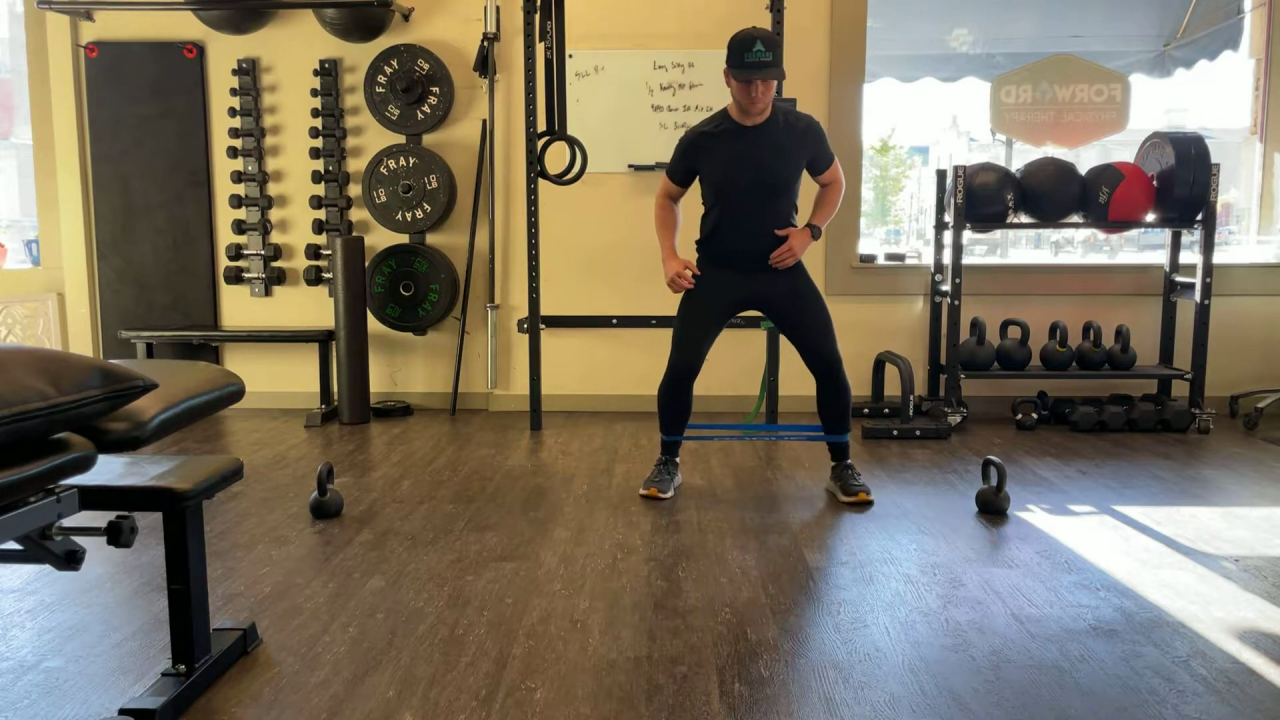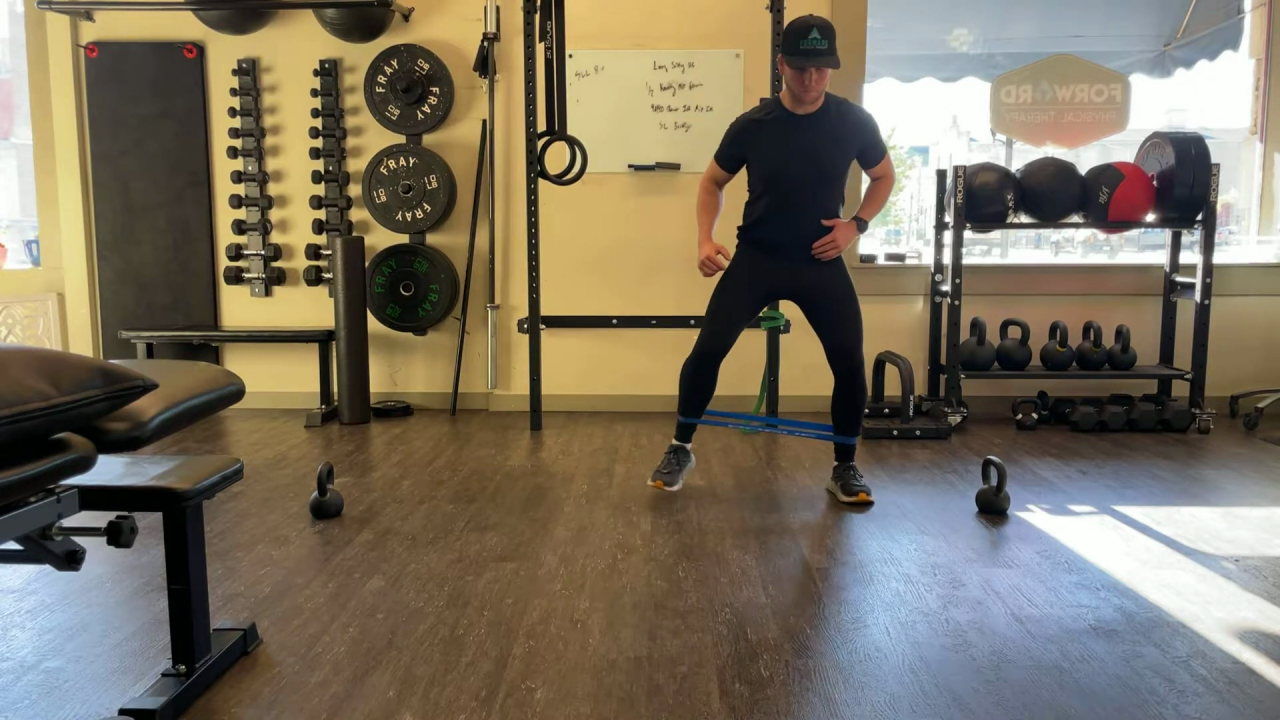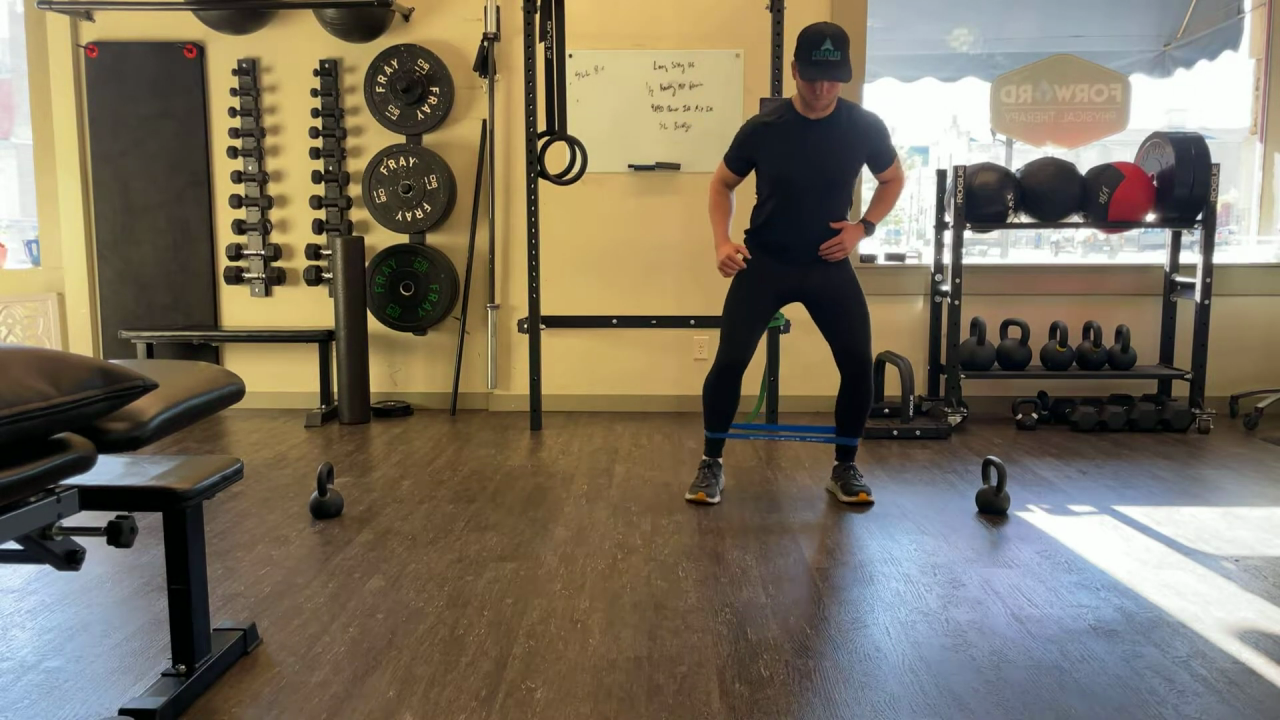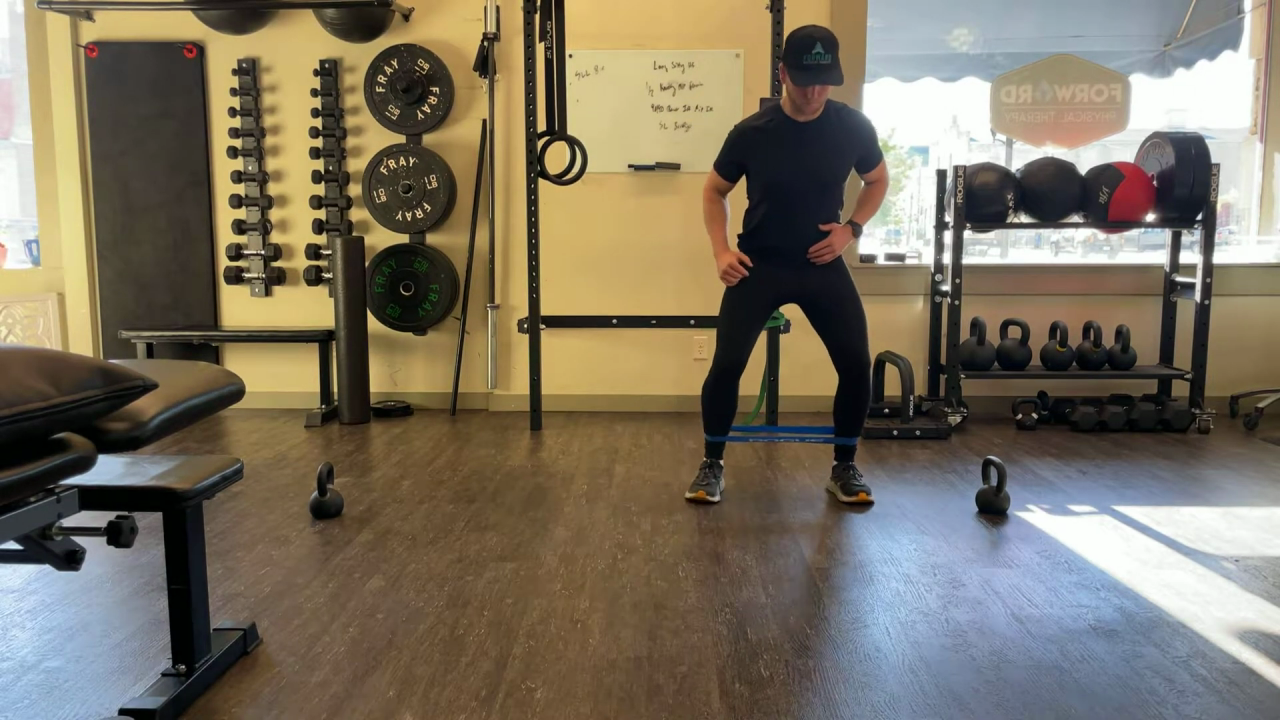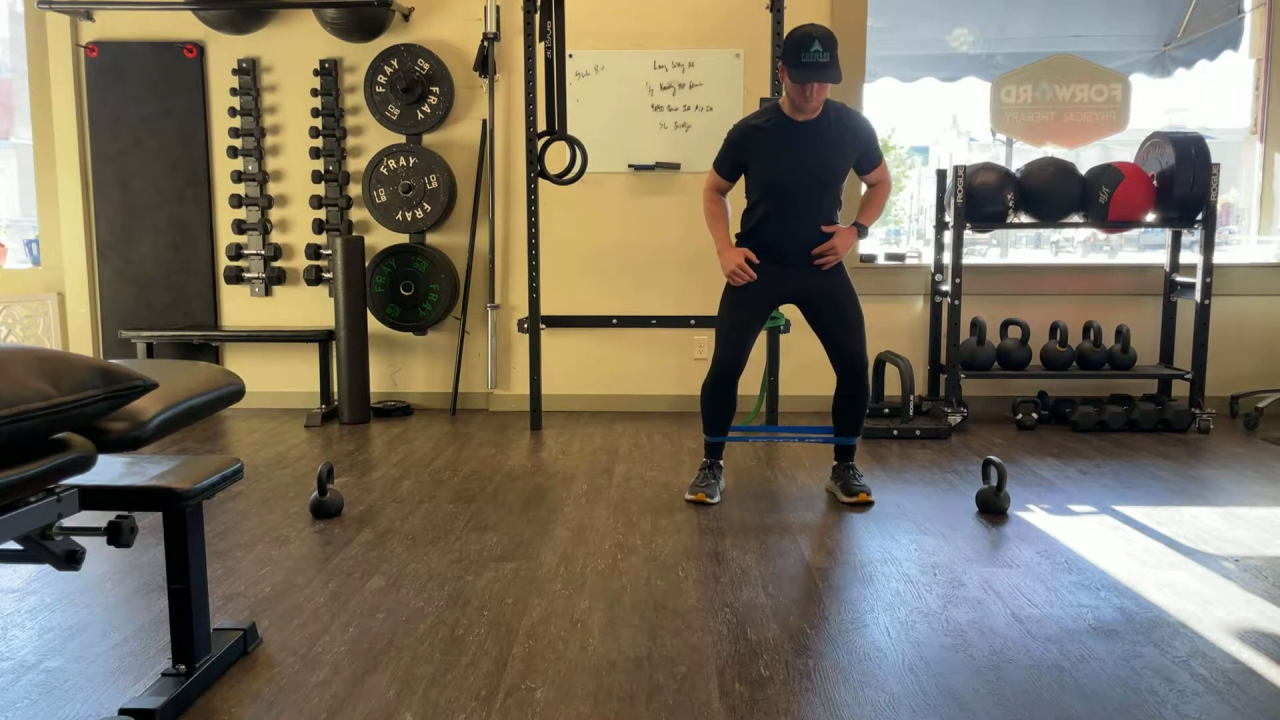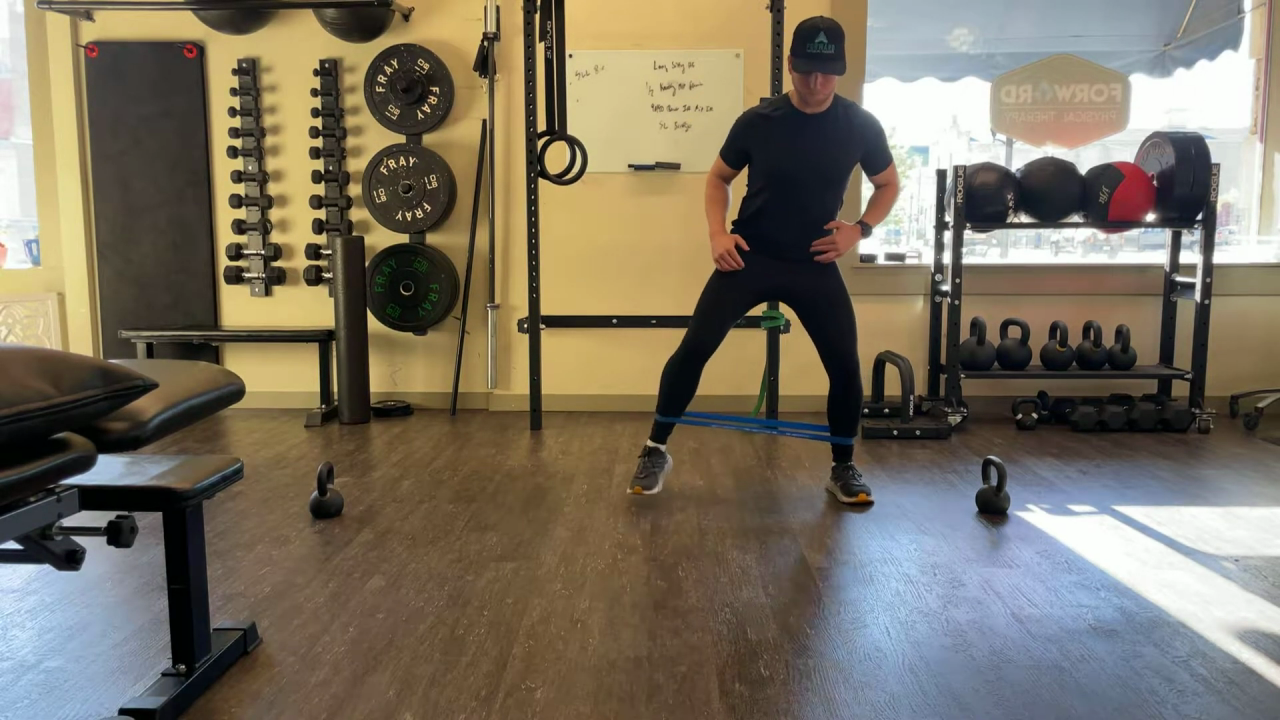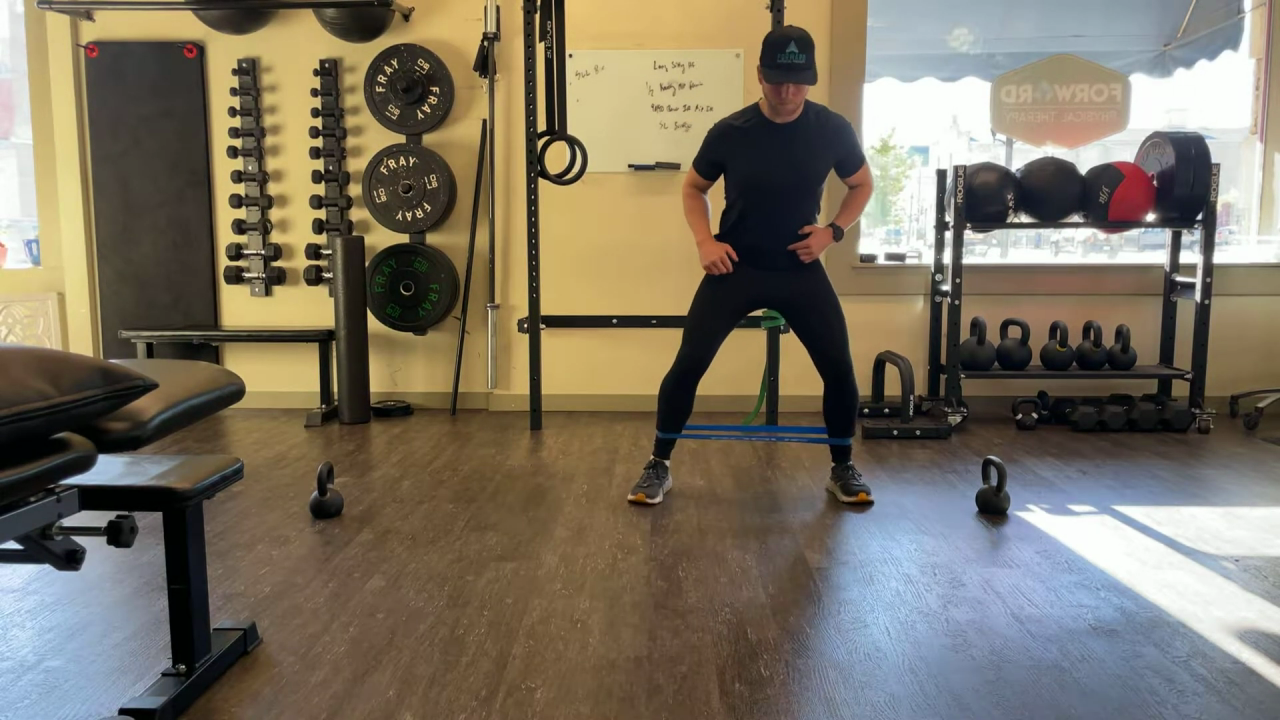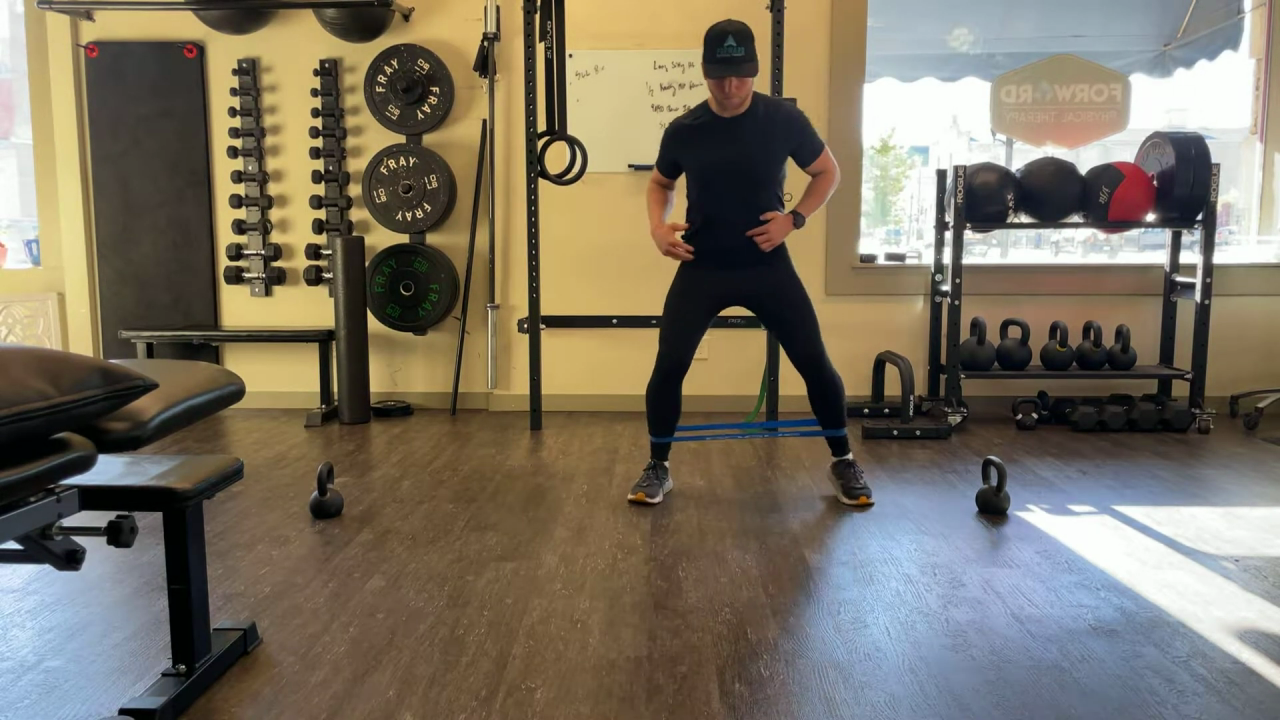
dt=0.3s
person 1, frame 1
left shoulder: (802, 130)
right shoulder: (701, 138)
left elbow: (833, 184)
right elbow: (668, 196)
left wrist: (809, 232)
right wrist: (669, 254)
left hip: (781, 269)
right hip: (717, 271)
left knee: (828, 364)
right knee: (681, 367)
left ankle: (841, 467)
right ankle: (668, 461)
person 1, frame 2
left shoulder: (854, 122)
right shoulder: (752, 126)
left elbow: (884, 177)
right elbow: (713, 182)
left wrist: (856, 224)
right wrist: (705, 240)
left hip: (821, 262)
right hip: (756, 258)
left knee: (850, 363)
right knee: (707, 351)
left ankle: (845, 467)
right ankle: (680, 448)
person 1, frame 3
left shoulder: (865, 127)
right shoulder: (762, 129)
left elbow: (893, 180)
right elbow: (723, 183)
left wrist: (863, 226)
right wrist: (722, 239)
left hip: (829, 264)
right hip: (763, 262)
left knee: (859, 364)
right knee: (730, 362)
left ankle: (844, 467)
right ankle: (711, 462)
person 1, frame 4
left shoulder: (853, 127)
right shoulder: (751, 133)
left elbow: (878, 180)
right elbow: (714, 191)
left wrist: (851, 228)
right wrist: (721, 249)
left hip: (823, 264)
right hip: (758, 265)
left knee: (857, 364)
right knee: (727, 364)
left ankle: (844, 468)
right ankle: (712, 464)
person 1, frame 5
left shoulder: (853, 127)
right shoulder: (750, 132)
left elbow: (881, 184)
right elbow: (714, 190)
left wrist: (855, 230)
right wrist: (725, 248)
left hip: (821, 265)
right hip: (757, 266)
left knee: (854, 365)
right knee: (726, 364)
left ankle: (844, 467)
right ankle: (713, 465)
person 1, frame 6
left shoulder: (860, 126)
right shoulder: (757, 122)
left elbow: (889, 185)
right elbow: (718, 177)
left wrist: (860, 228)
right wrist: (718, 233)
left hip: (814, 264)
right hip: (749, 258)
left knee: (846, 366)
right knee: (694, 349)
left ankle: (843, 468)
right ankle: (656, 449)
person 1, frame 7
left shoulder: (832, 129)
right shoulder: (729, 133)
left elbow: (863, 185)
right elbow: (693, 188)
left wrist: (834, 231)
right wrist: (705, 240)
left hip: (801, 270)
right hip: (735, 268)
left knee: (839, 367)
right knee: (689, 364)
left ankle: (842, 469)
right ankle: (659, 465)
person 1, frame 8
left shoulder: (784, 119)
right shoulder: (683, 131)
left elbow: (827, 172)
right elbow: (659, 183)
left wrist: (792, 218)
right wrist: (657, 225)
left hip: (767, 265)
right hip: (702, 266)
left knee: (814, 363)
right knee: (669, 367)
left ankle: (842, 462)
right ankle: (658, 467)
